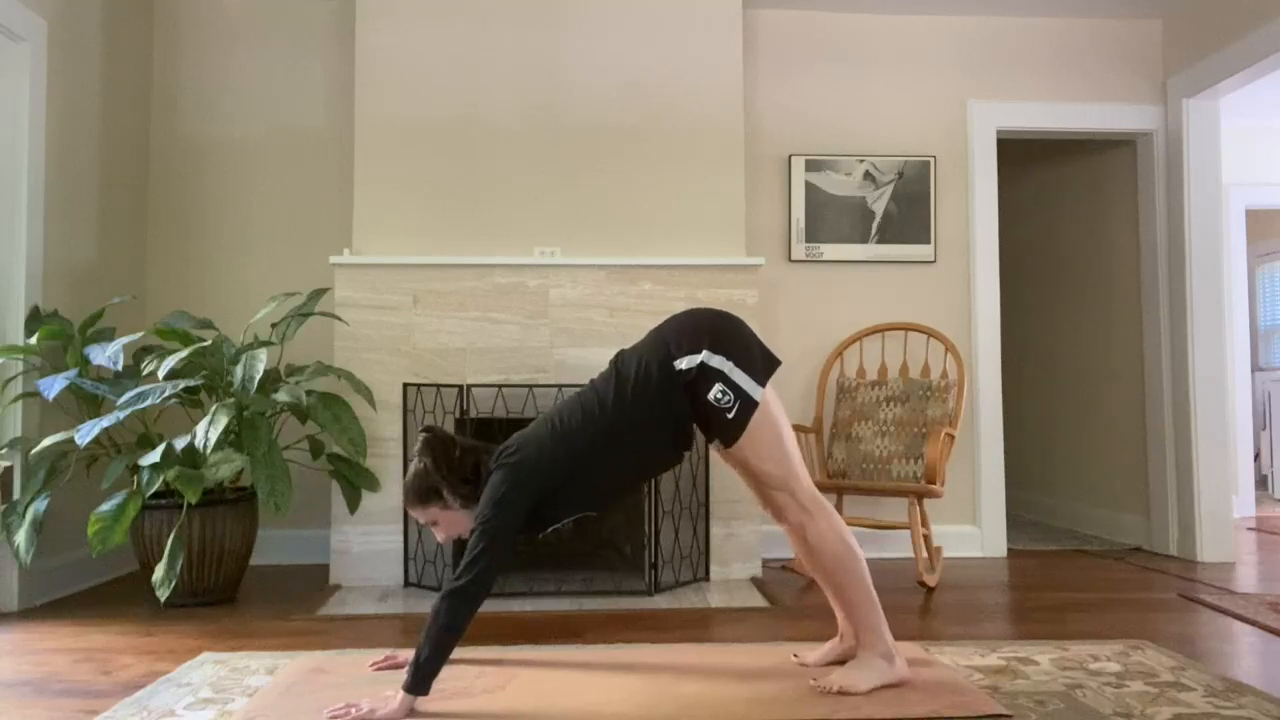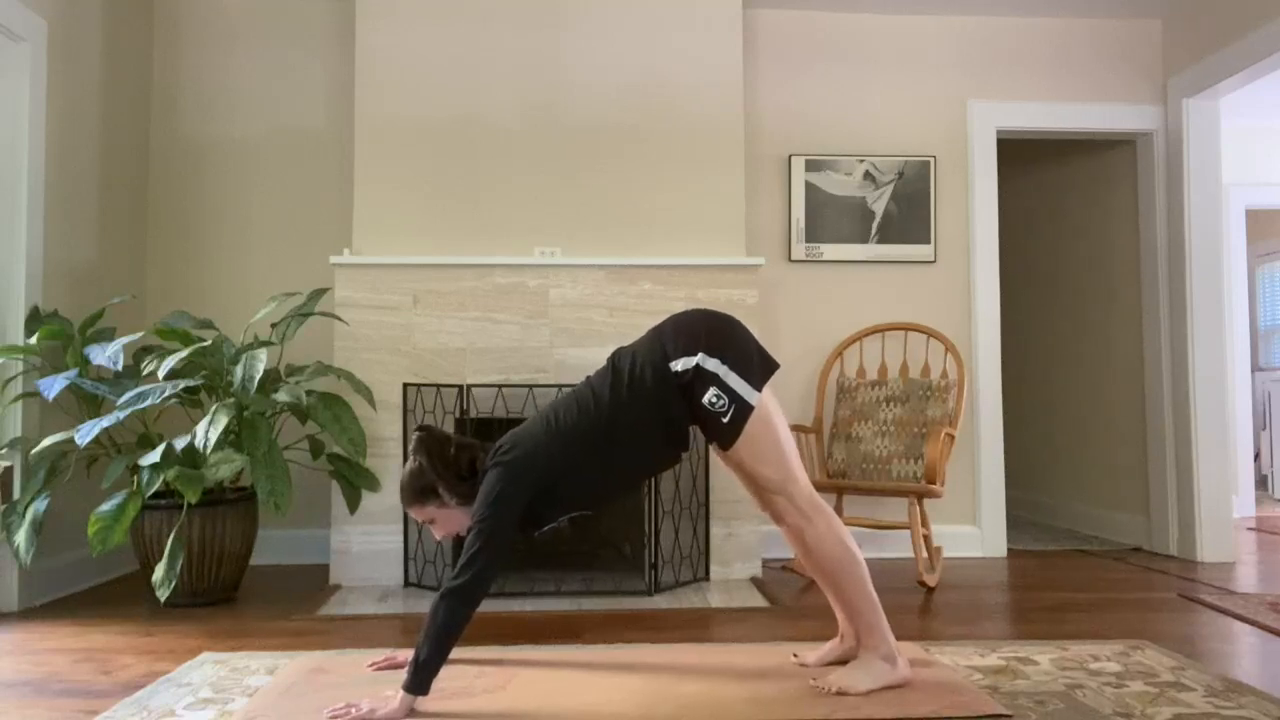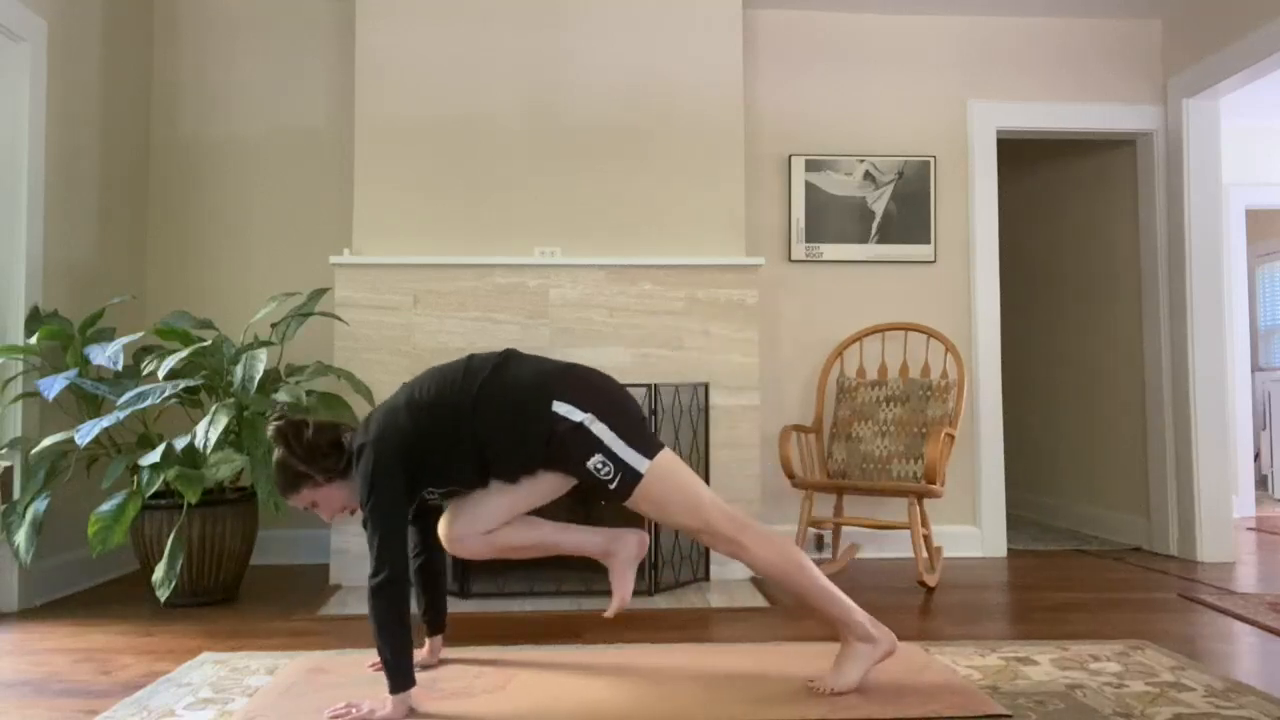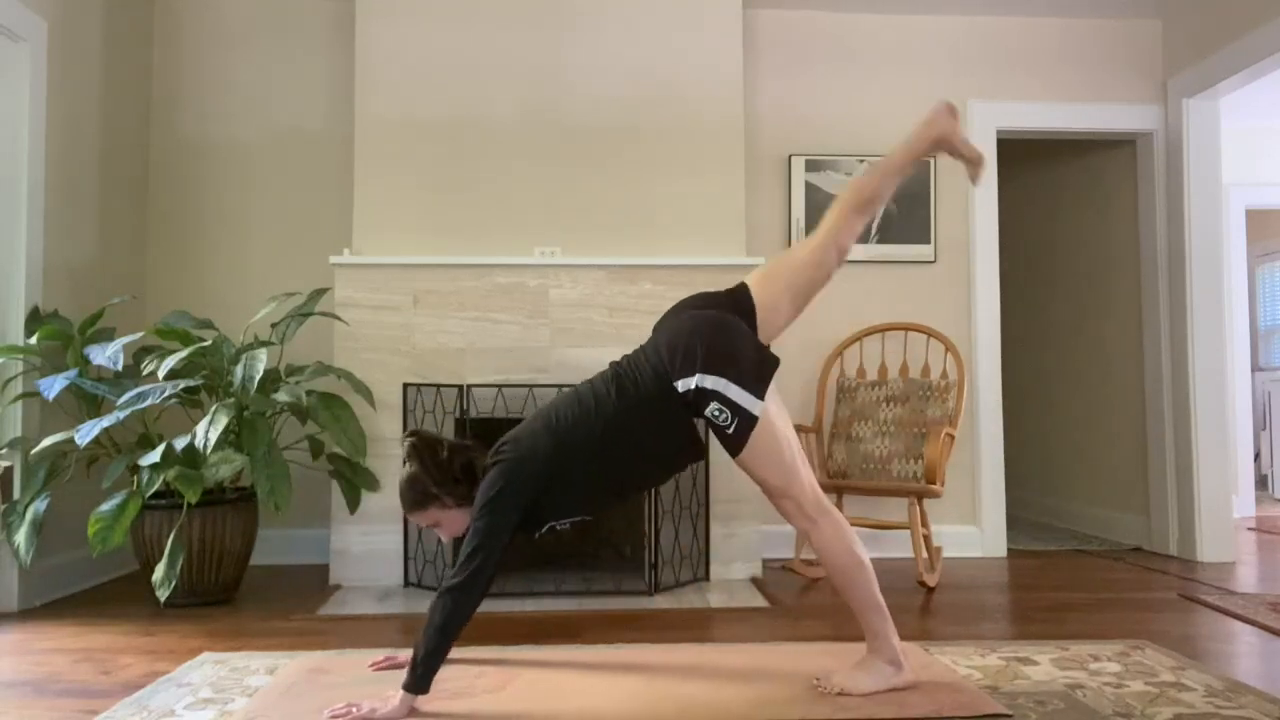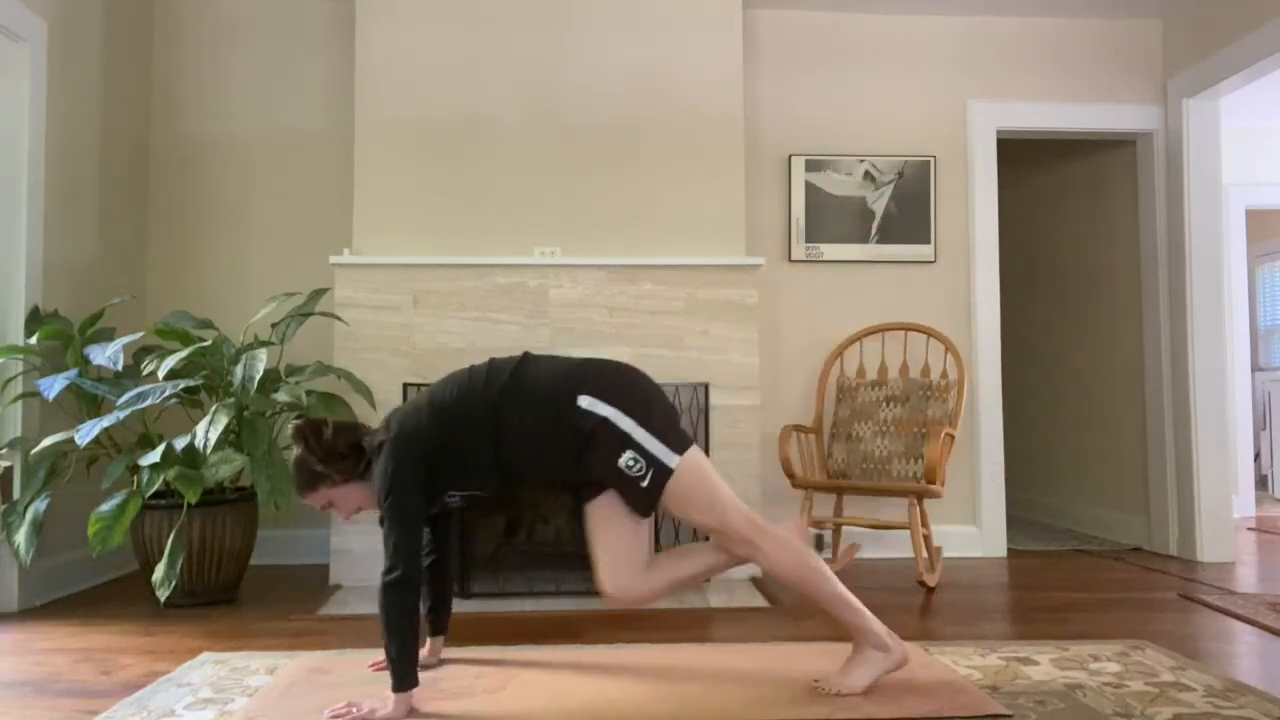
dt=1s
person 1, frame 1
left shoulder: (513, 478)
right shoulder: (506, 477)
left elbow: (466, 585)
right elbow: (470, 583)
right wrist: (429, 650)
left hip: (702, 358)
right hip: (690, 367)
left knee: (796, 500)
right knee: (782, 504)
left ankle: (881, 651)
right ankle: (852, 634)
person 1, frame 2
left shoulder: (508, 477)
right shoulder: (503, 476)
left elbow: (466, 583)
right elbow: (470, 579)
right wrist: (429, 650)
left hip: (697, 360)
right hip: (687, 371)
left knee: (794, 502)
right knee: (780, 507)
left ankle: (883, 654)
right ankle: (854, 634)
person 1, frame 3
left shoulder: (375, 456)
right shoulder: (394, 448)
left elbow: (387, 574)
right elbow: (424, 540)
right wrist: (433, 639)
left hip: (570, 412)
right hip: (555, 423)
left knee: (719, 525)
right knee: (460, 530)
left ankle: (863, 634)
right ankle: (611, 545)
person 1, frame 4
left shoulder: (504, 487)
right shoulder: (494, 475)
left elbow: (464, 583)
right elbow: (468, 574)
right wrist: (427, 651)
left hip: (698, 370)
right hip: (695, 348)
left knee: (807, 509)
right knee: (831, 242)
left ankle: (888, 659)
right ankle: (933, 133)
person 1, frame 5
left shoulder: (394, 453)
right shoulder: (413, 450)
left elbow: (401, 572)
right elbow: (434, 538)
right wrist: (435, 638)
left hip: (599, 407)
right hip: (588, 425)
left knee: (737, 528)
right knee: (625, 585)
left ankle: (877, 642)
right ankle: (755, 546)
